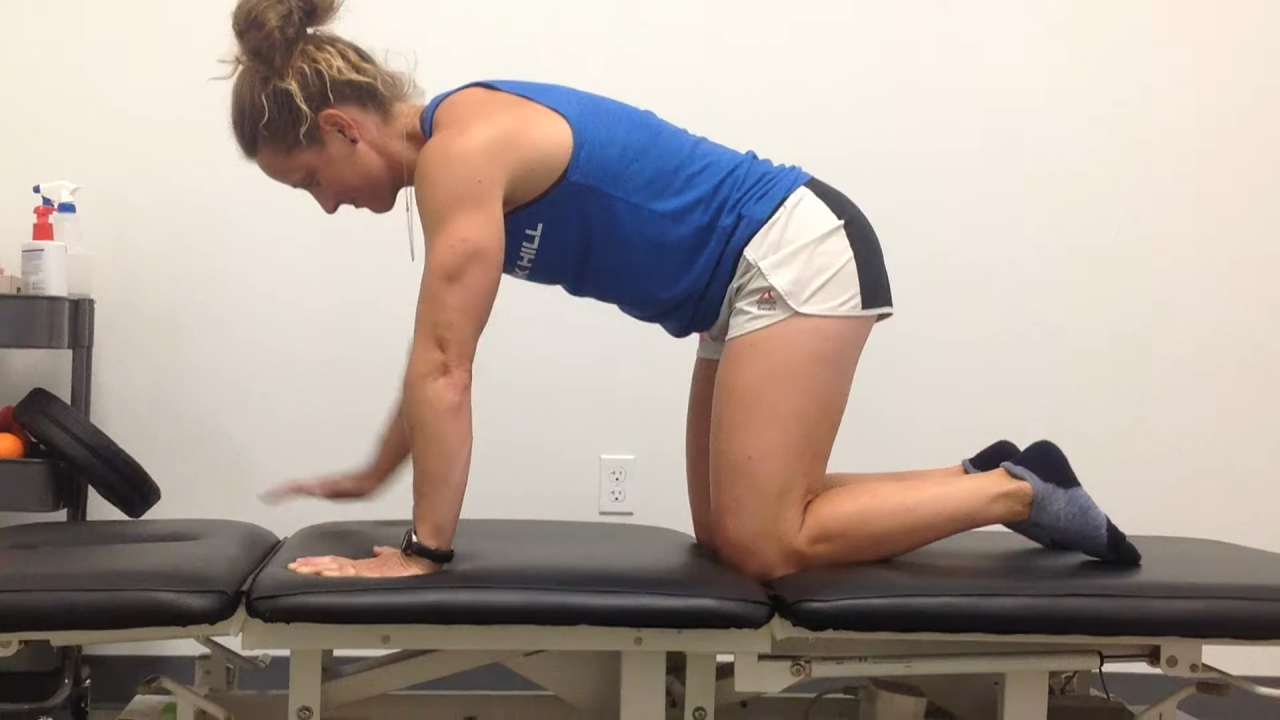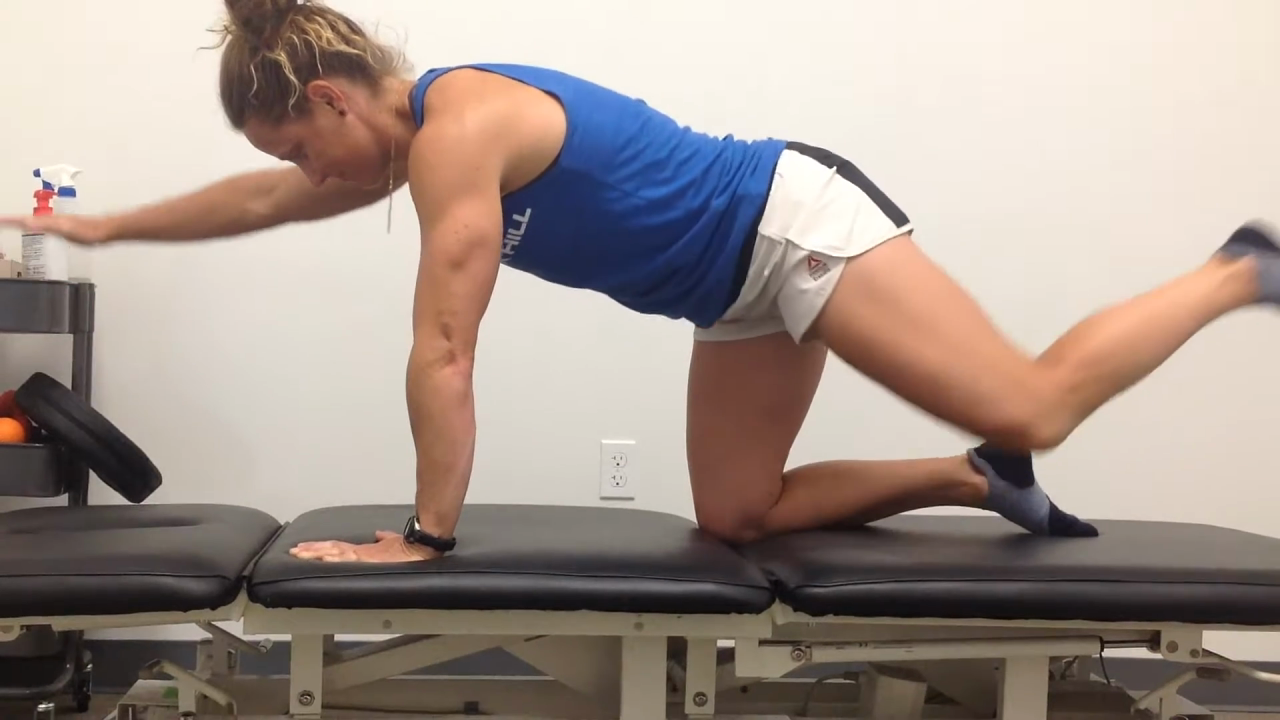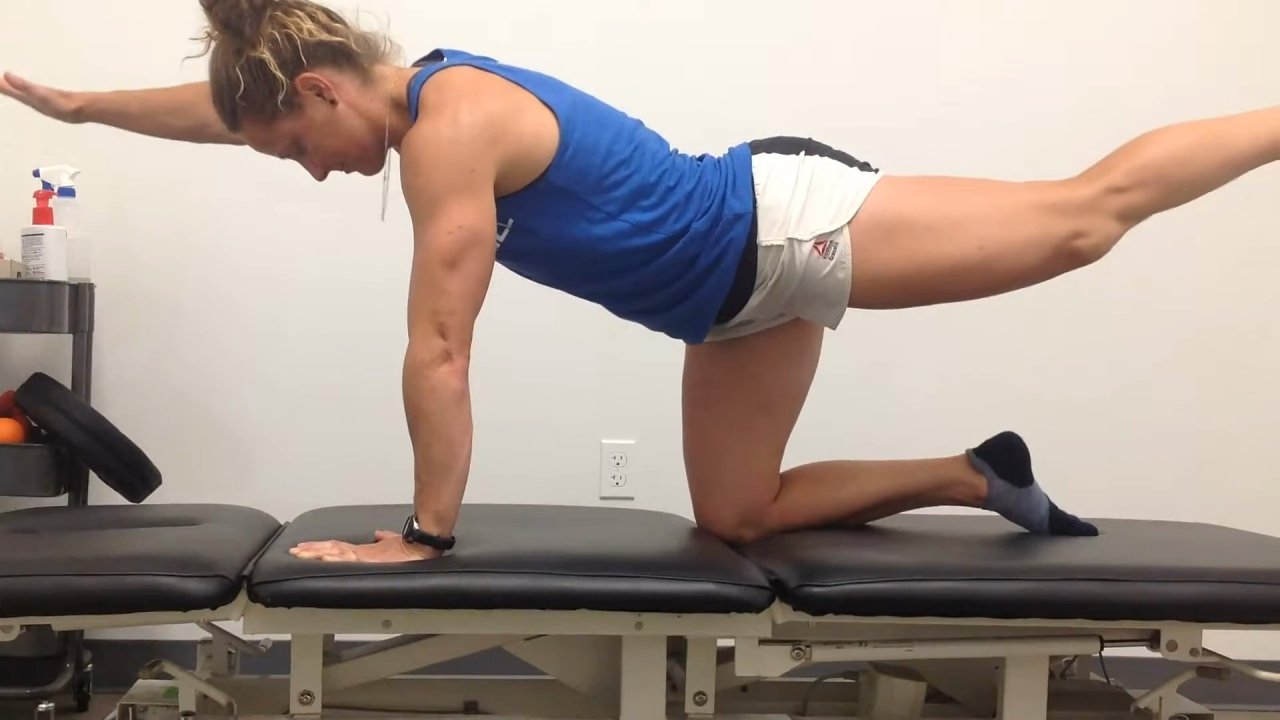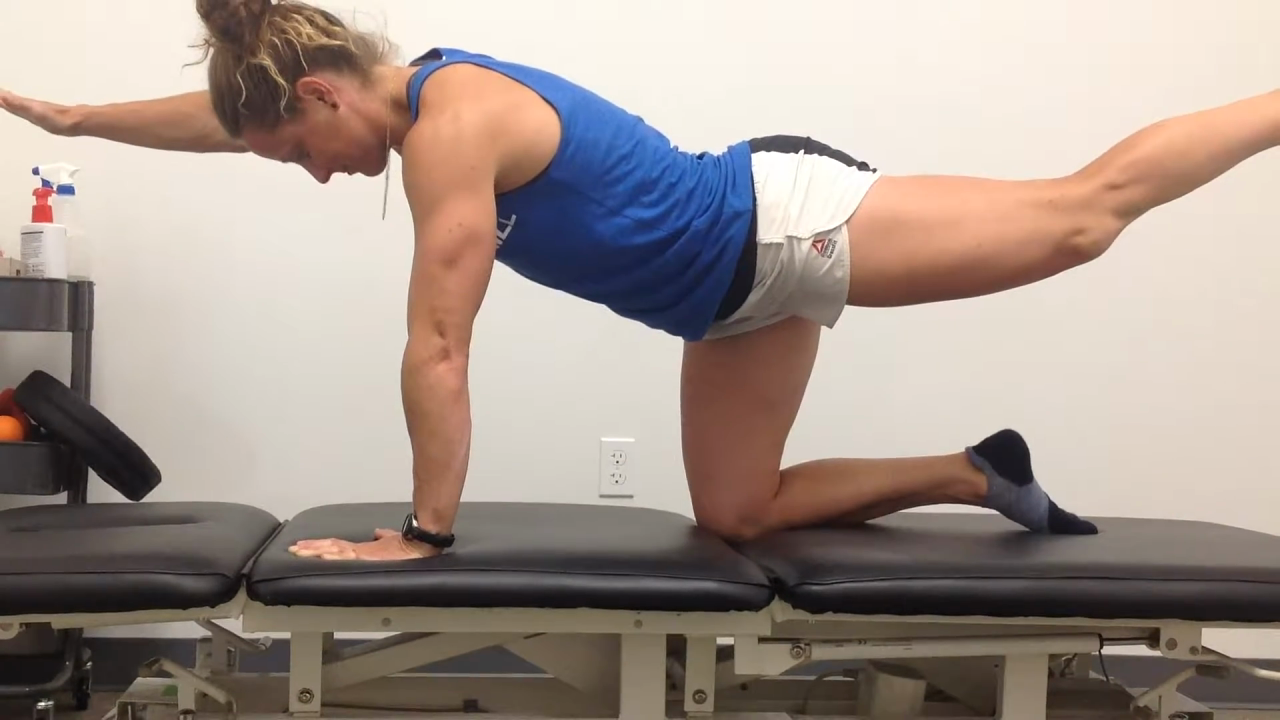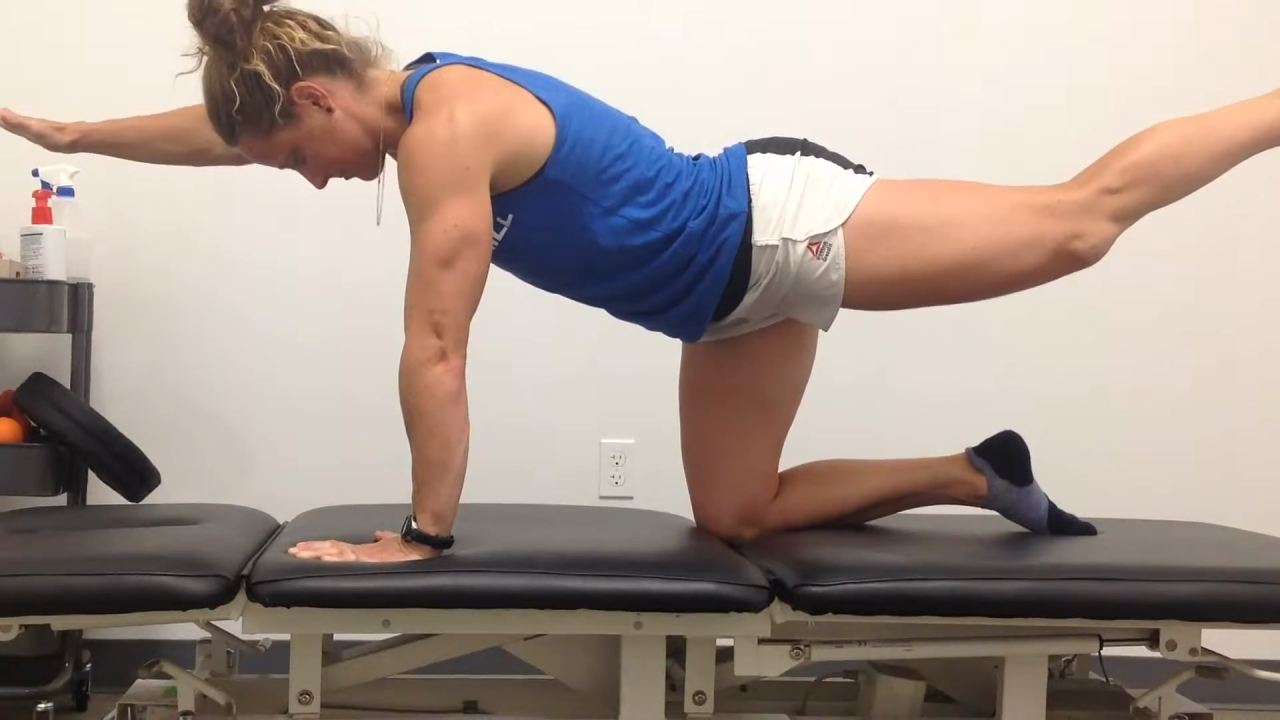
dt=0.7s
person 1, frame 1
left shoulder: (459, 148)
right shoulder: (465, 149)
left elbow: (441, 369)
right elbow: (447, 359)
left wrist: (425, 547)
right wrist: (373, 474)
left hip: (794, 255)
right hip: (754, 276)
left knee: (764, 544)
right knee: (728, 533)
left ankle: (1015, 490)
right ankle: (984, 477)
person 1, frame 2
left shoulder: (456, 130)
right shoulder: (416, 130)
left elbow: (442, 356)
right elbow: (266, 201)
left wrist: (425, 533)
right wrist: (106, 226)
left hip: (793, 221)
right hip: (749, 274)
left knee: (1033, 404)
right knee: (739, 515)
right ankle: (980, 484)
person 1, frame 3
left shoulder: (448, 126)
left elbow: (438, 352)
right elbow: (224, 106)
left wrist: (426, 531)
left hip: (787, 221)
right hip: (744, 284)
left knee: (1085, 211)
right knee: (740, 516)
right ankle: (981, 477)
person 1, frame 4
left shoulder: (451, 122)
left elbow: (437, 348)
right elbow: (226, 115)
left wrist: (424, 531)
left hip: (787, 218)
right hip: (741, 280)
left knee: (1084, 208)
right knee: (741, 514)
right ankle: (981, 474)
person 1, frame 5
left shoulder: (444, 126)
left elbow: (434, 353)
right elbow: (230, 128)
left wrist: (425, 531)
left hip: (782, 220)
right hip: (740, 279)
left knee: (1078, 218)
right knee: (738, 516)
right ankle: (978, 477)
